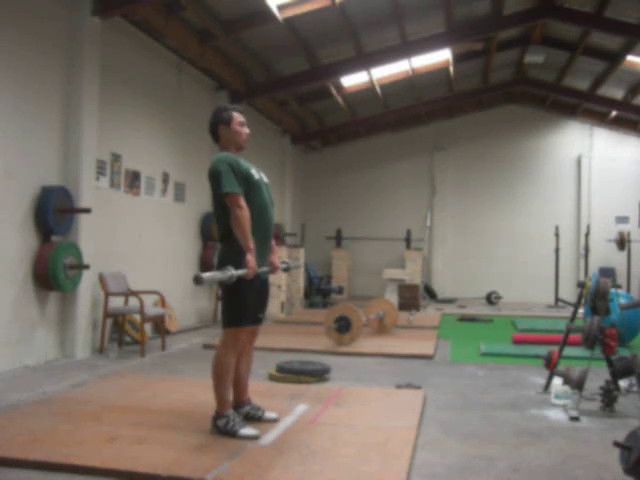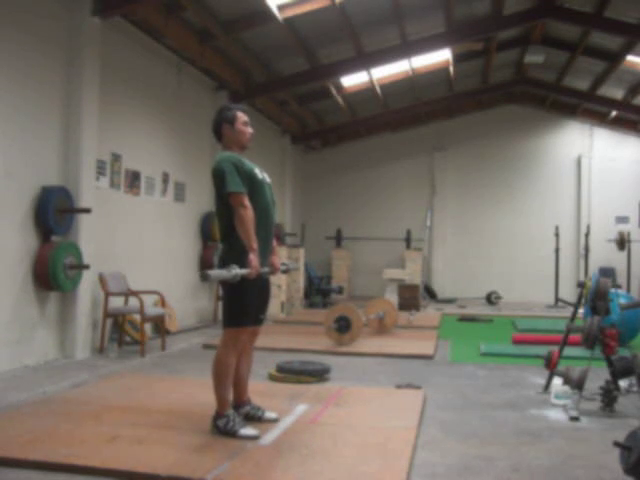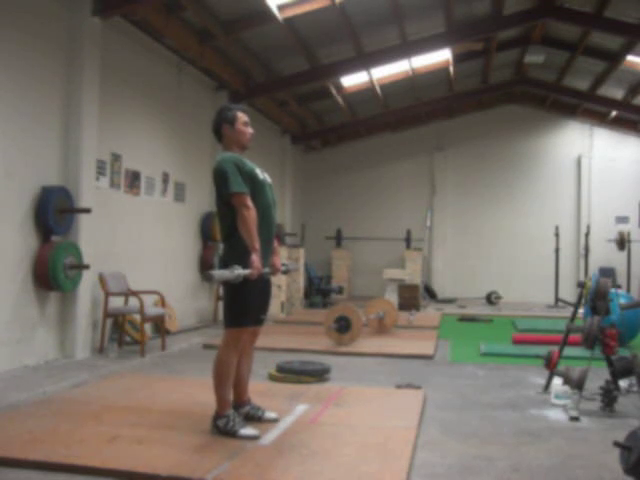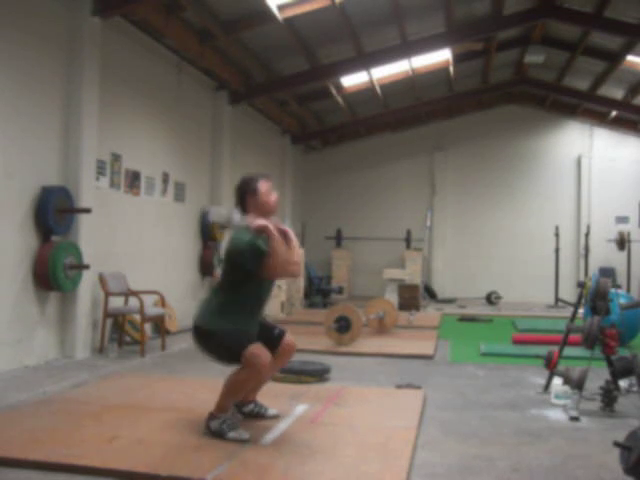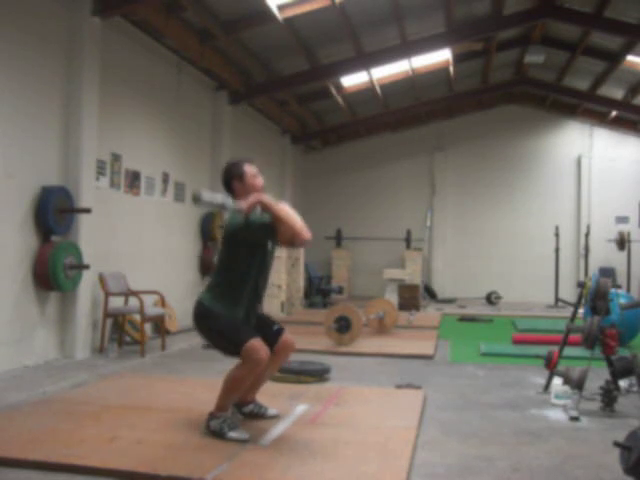
dt=0.5s
person 1, frame 1
left shoulder: (246, 166)
right shoulder: (224, 163)
right elbow: (238, 208)
left wrist: (271, 252)
right wrist: (248, 253)
left hip: (257, 265)
right hip: (239, 264)
left knee: (249, 337)
right knee: (233, 339)
left ankle: (243, 403)
right ankle: (223, 415)
person 1, frame 2
left shoulder: (248, 165)
right shoulder: (228, 163)
right elbow: (242, 208)
left wrist: (272, 253)
right wrist: (251, 252)
left hip: (259, 265)
right hip: (241, 264)
left knee: (249, 337)
right knee: (233, 339)
left ankle: (242, 403)
right ankle: (223, 415)
person 1, frame 3
left shoulder: (246, 164)
right shoulder: (228, 162)
right elbow: (245, 208)
left wrist: (274, 253)
right wrist: (253, 253)
left hip: (259, 264)
right hip: (243, 264)
left knee: (249, 337)
right knee: (235, 338)
left ankle: (242, 404)
right ankle: (223, 415)
person 1, frame 4
left shoulder: (265, 232)
right shoulder: (247, 240)
left elbow: (290, 267)
right elbow: (290, 270)
left wrist: (285, 235)
right wrist: (273, 233)
left hip: (243, 319)
right hip: (215, 327)
left knee: (286, 346)
right knee: (259, 359)
left ankle: (246, 400)
right ankle: (219, 415)
person 1, frame 5
left shoulder: (257, 218)
right shoulder: (243, 221)
left elbow: (301, 235)
right elbow: (300, 236)
left wrist: (280, 207)
right wrist: (266, 202)
left hip: (242, 308)
right hip: (216, 311)
left knee: (285, 344)
right knee: (257, 354)
left ankle: (245, 401)
right ankle: (218, 416)
